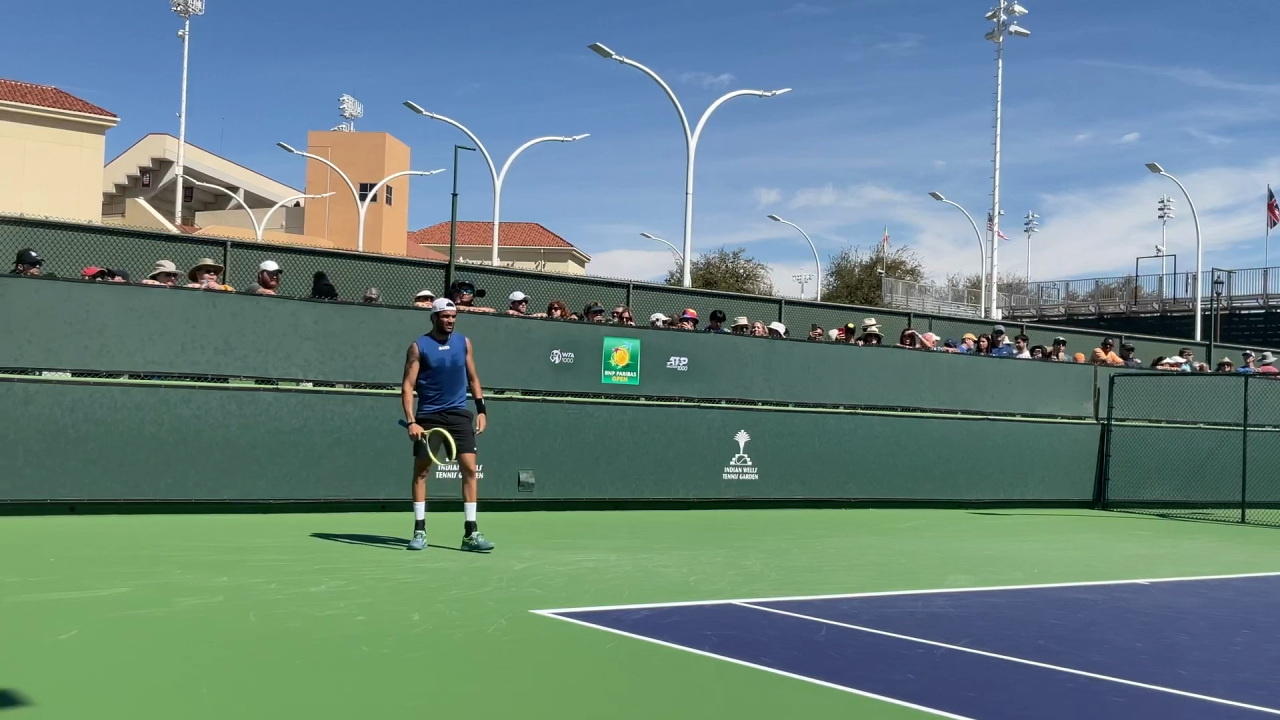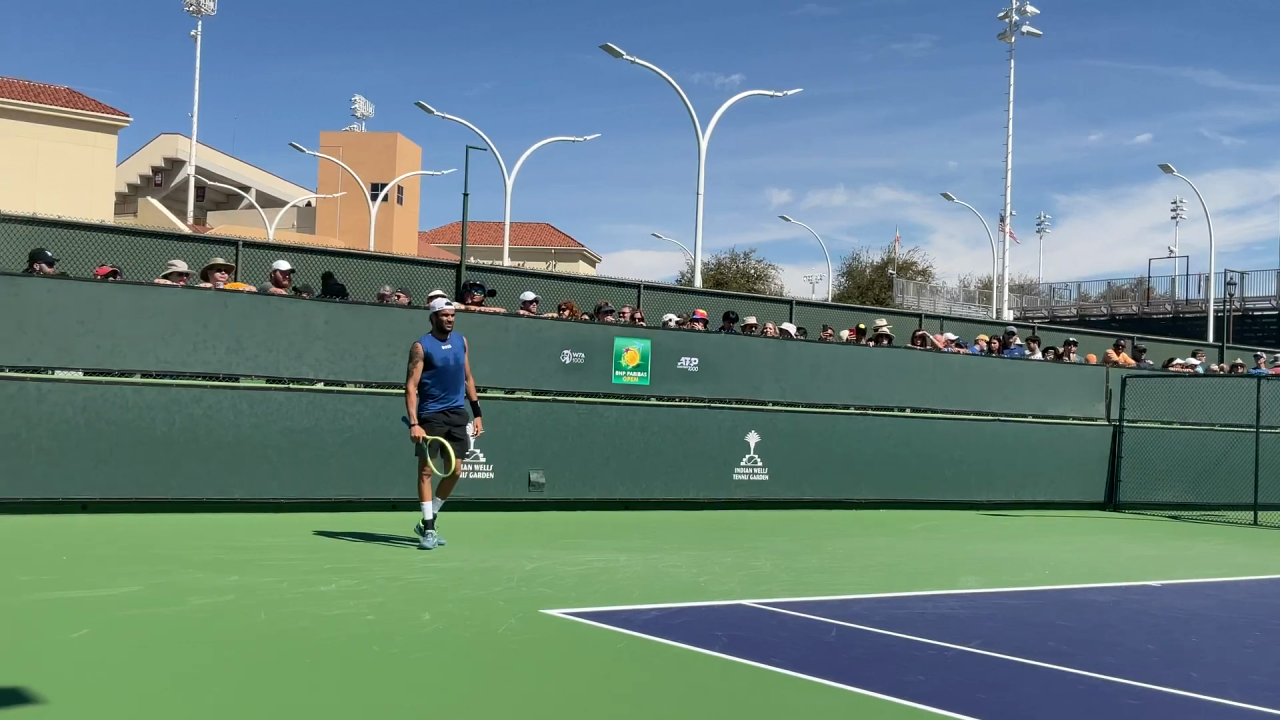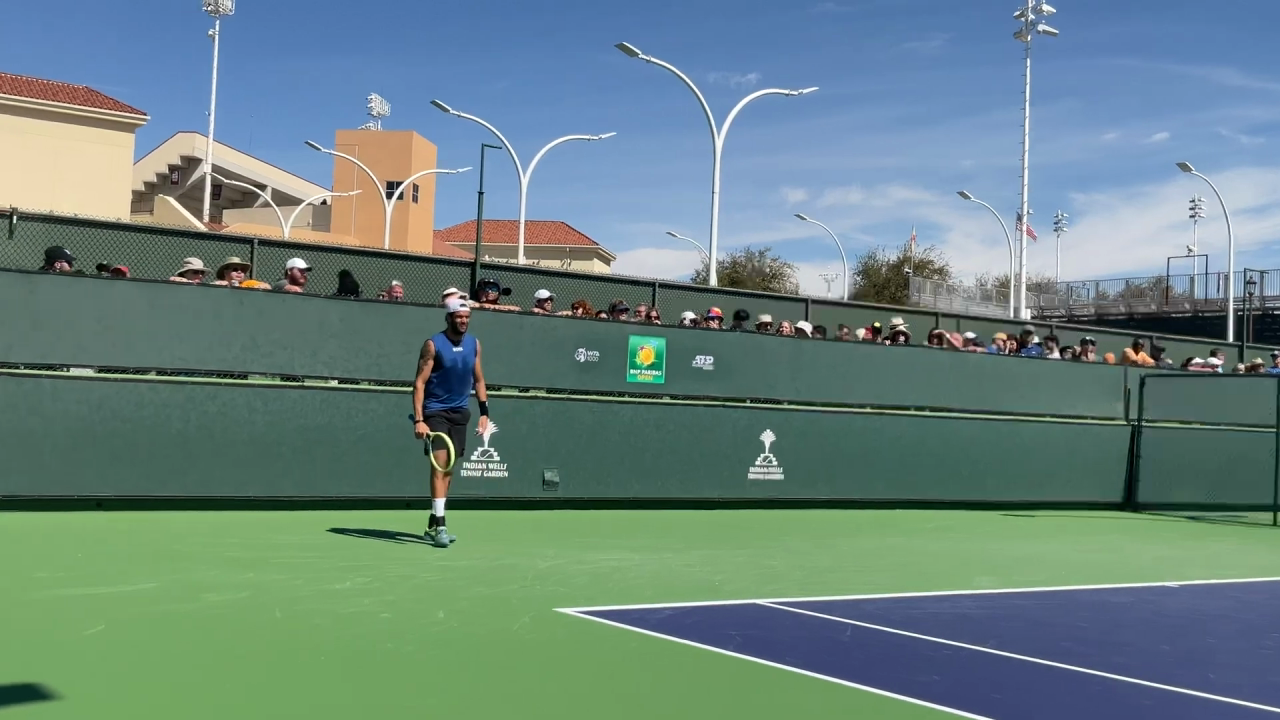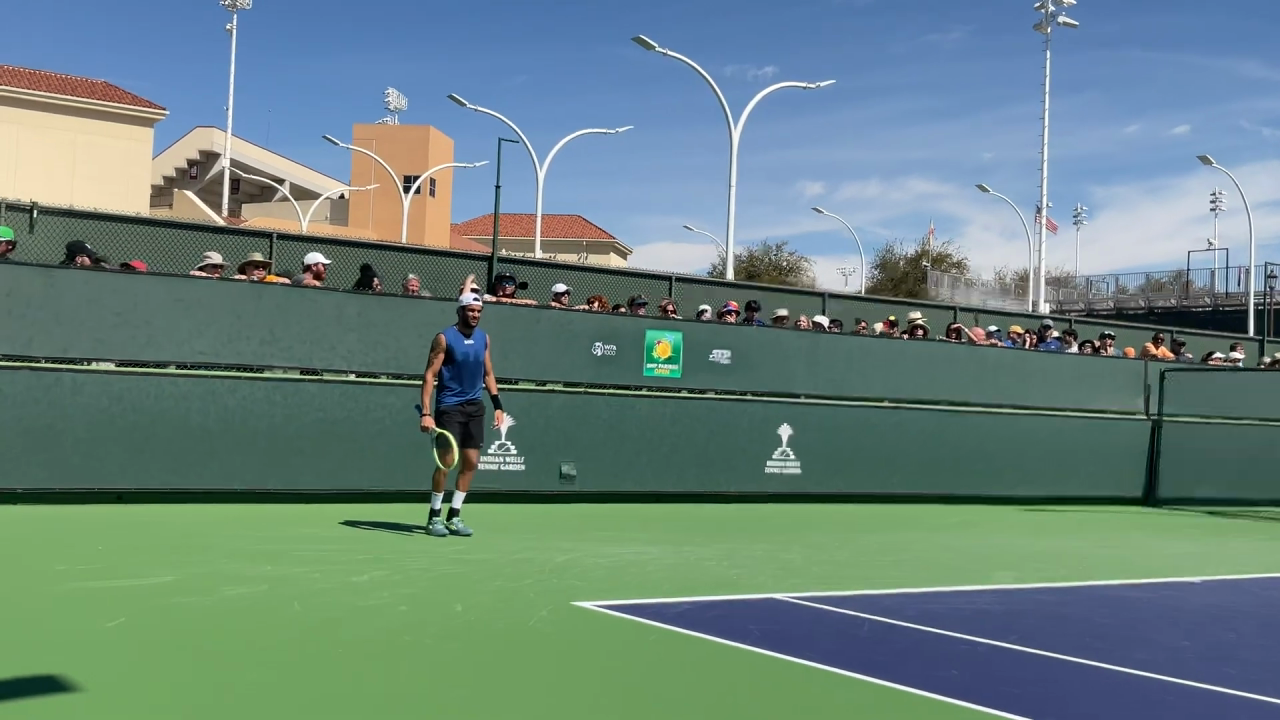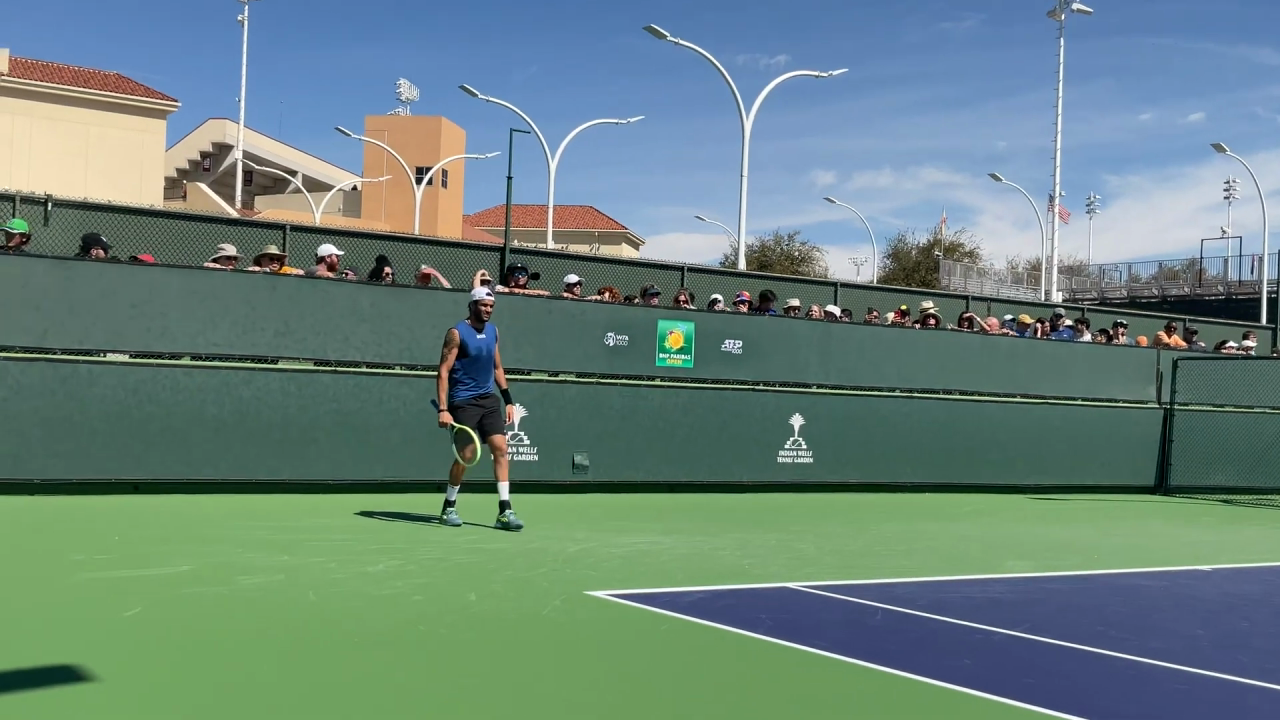
dt=0.3s
person 1, frame 1
left shoulder: (463, 342)
right shoulder: (418, 347)
left elbow: (472, 378)
right elbow: (407, 386)
left wrist: (481, 409)
right wrist: (411, 421)
left hip: (460, 415)
right hip: (429, 416)
left knee: (469, 469)
right knee: (421, 472)
left ankle: (472, 533)
right ankle: (420, 531)
person 1, frame 2
left shoulder: (461, 341)
right shoulder: (421, 346)
left elbow: (468, 378)
right elbow: (411, 387)
left wrist: (477, 412)
right wrist: (413, 423)
left hip: (458, 414)
right hip: (431, 416)
left knee: (454, 472)
right knee: (426, 471)
left ankle: (428, 522)
right ankle: (430, 529)
person 1, frame 3
left shoulder: (474, 344)
right shoulder: (433, 345)
left elbow: (478, 380)
right elbow: (419, 383)
left wrist: (484, 411)
right wrist: (418, 419)
left hip: (460, 414)
right hip: (436, 412)
left knee: (448, 470)
right knee: (440, 466)
left ankle: (435, 526)
right ankle: (439, 527)
person 1, frame 4
left shoulder: (483, 338)
right shoulder: (444, 338)
left elbow: (488, 374)
right elbow: (429, 377)
left wrist: (497, 405)
right wrist: (426, 413)
left hip: (474, 407)
right hip: (449, 408)
left knee: (471, 463)
right knee: (445, 463)
left ankle: (453, 517)
right ankle: (434, 518)
person 1, frame 5
left shoulder: (493, 331)
right shoulder: (457, 333)
right elbow: (443, 372)
left wrist: (508, 400)
right wrist: (442, 408)
left hip: (489, 400)
right hip: (464, 401)
left knee: (501, 450)
right knee: (465, 456)
left ankle: (505, 512)
right ankle: (448, 508)
